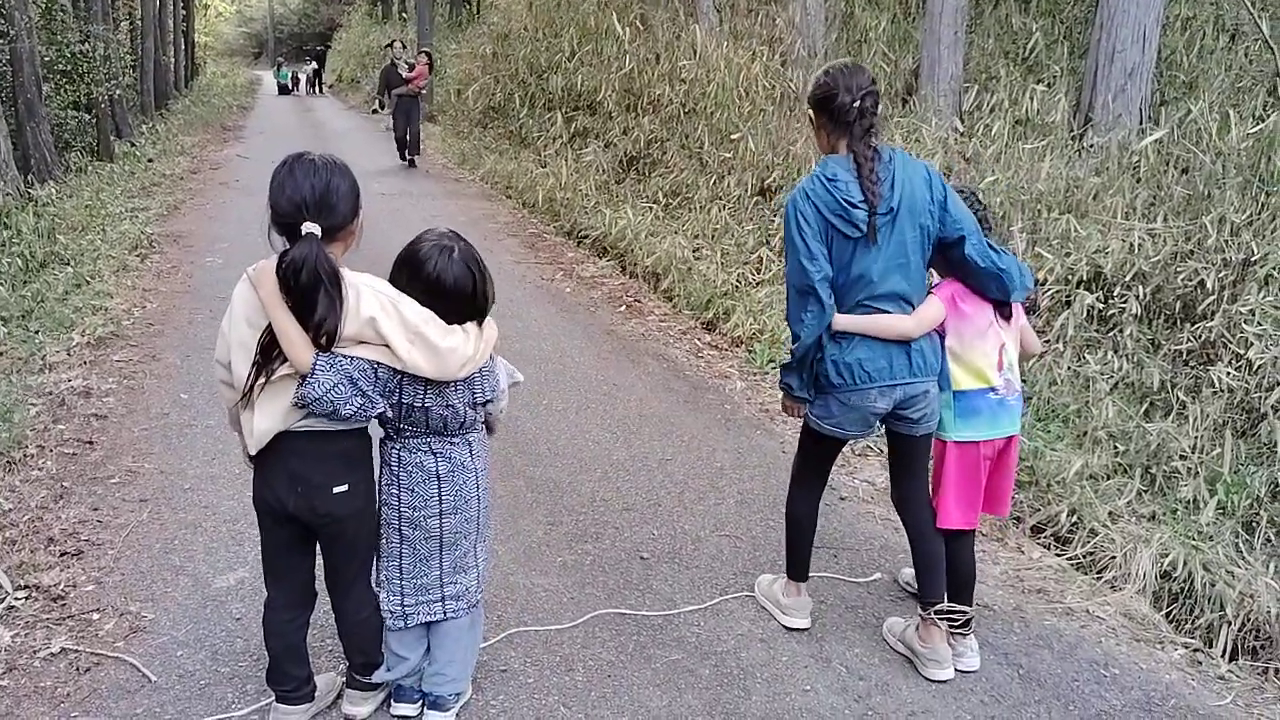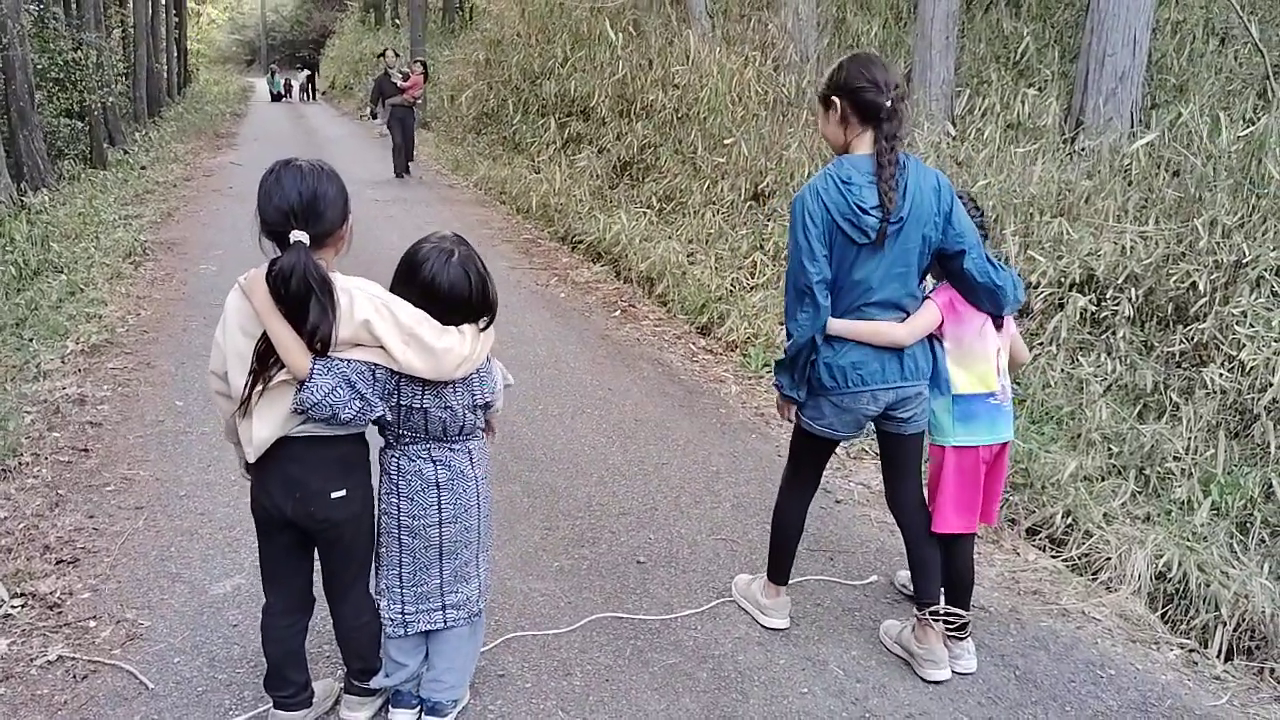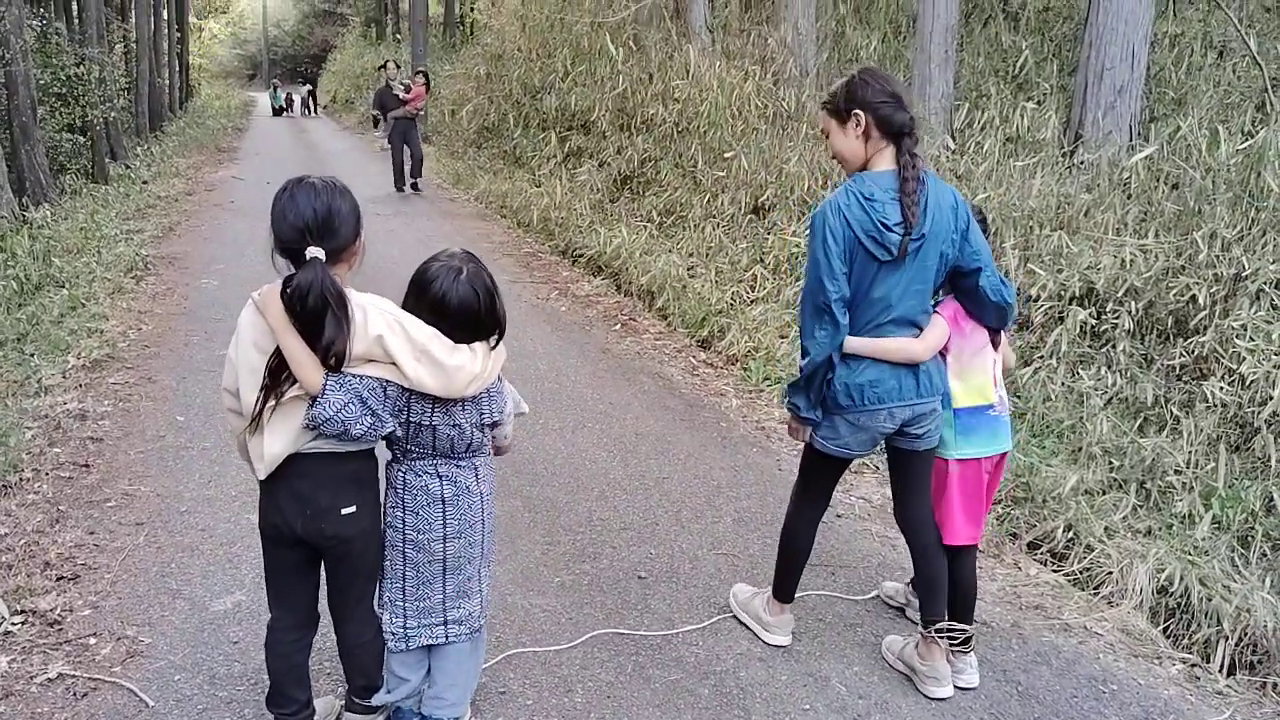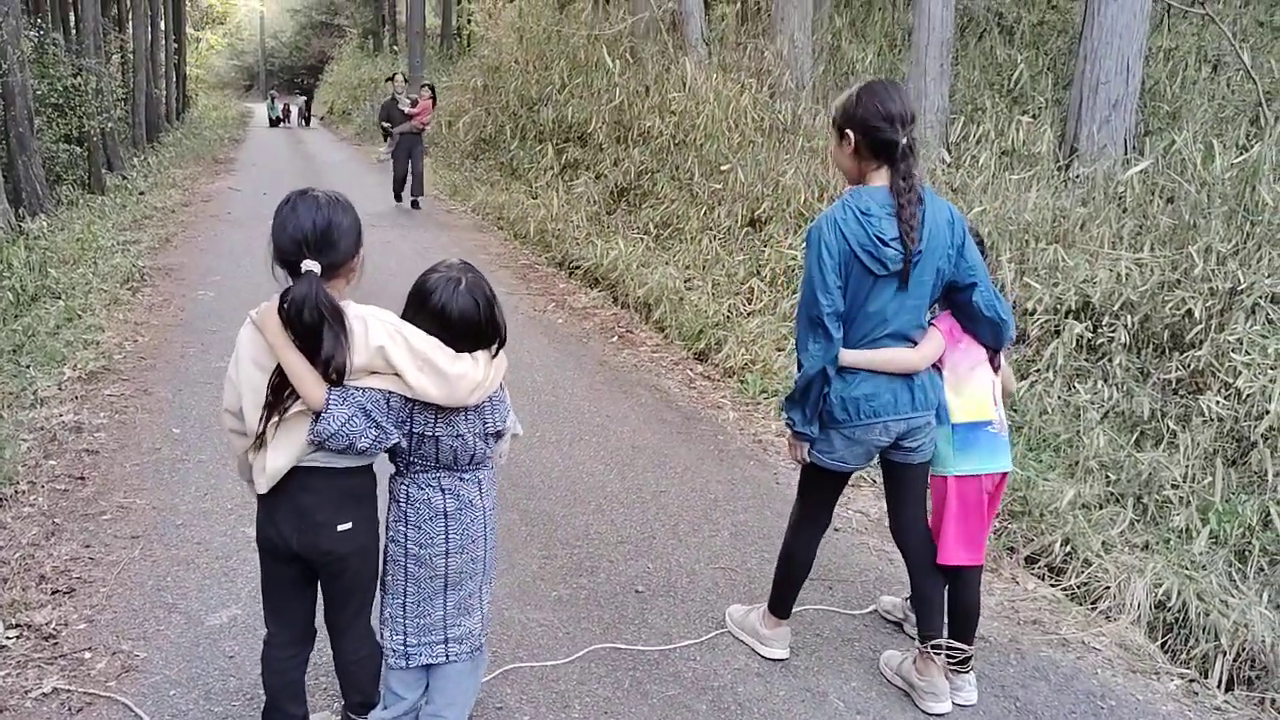
dt=0.4s
person 1, frame 1
left shoulder: (809, 197)
right shoulder: (923, 179)
left elbow: (811, 302)
right elbow: (978, 258)
left wrist: (796, 380)
right wrist: (1021, 285)
left hip: (848, 373)
right hip: (918, 368)
left knee: (808, 478)
right knee: (914, 494)
left ankle: (794, 593)
right ankle: (932, 633)
person 1, frame 2
left shoulder: (818, 195)
right shoulder: (930, 186)
left elbow: (807, 302)
right elbow: (975, 271)
left wrist: (790, 381)
right wrist: (1012, 297)
left hip: (840, 376)
right hip: (909, 372)
left knee: (799, 482)
right knee: (907, 494)
left ankle: (772, 593)
right ankle: (929, 634)
person 1, frame 3
left shoulder: (838, 211)
right shoulder: (946, 202)
left elbow: (824, 320)
right elbow: (989, 292)
left wrist: (804, 401)
right wrist: (1001, 320)
left hip: (855, 392)
right hip: (921, 388)
left knee: (809, 500)
right knee: (917, 511)
left ankle: (777, 609)
right ankle: (933, 653)
person 1, frame 4
left shoulder: (835, 225)
right shoulder: (943, 218)
left elbow: (820, 333)
right elbow: (983, 308)
left wrist: (801, 416)
right wrist: (997, 349)
left hip: (850, 406)
right hip: (915, 402)
left knee: (810, 516)
right knee: (913, 524)
left ankle: (773, 624)
right ankle: (930, 667)
person 2, frame 1
left shoulder: (251, 289)
right shoulder: (367, 300)
left elbow: (229, 375)
right elbow: (448, 354)
right wrist: (484, 330)
left hip: (273, 465)
right hip: (339, 465)
left knee: (285, 589)
right knee: (352, 585)
person 2, frame 2
left shoulder: (244, 298)
right shoulder: (360, 304)
left elbow: (224, 385)
right elbow: (447, 354)
right wrist: (480, 332)
left hip: (271, 472)
right hip: (338, 471)
left knee: (283, 597)
right knee: (351, 591)
person 2, frame 3
left shoulder: (257, 314)
right shoulder: (373, 320)
left elbow: (236, 402)
right elbow: (459, 372)
right wrist: (493, 351)
left hip: (280, 488)
right hip: (347, 488)
left knee: (288, 614)
right knee: (354, 609)
person 2, frame 4
left shoulder: (257, 329)
right shoulder: (374, 332)
left elbow: (235, 419)
right elbow: (462, 380)
right wrist: (494, 360)
left hip: (278, 504)
right hip: (345, 502)
left knee: (285, 630)
right knee: (351, 625)
person 3, frame 1
left shoulder: (949, 292)
left elbow: (911, 325)
right elbow: (1032, 347)
left wrist: (839, 322)
left hip: (967, 424)
right hip: (1003, 414)
left knee: (956, 522)
right knee: (965, 513)
left ankle: (959, 636)
right ankle: (941, 571)
person 3, frame 2
left shoulder: (945, 298)
left elbow: (903, 334)
right elbow: (1021, 357)
left wrist: (831, 325)
left hip: (961, 430)
right hip: (996, 424)
left knee: (955, 528)
right knee: (954, 521)
left ankle: (957, 640)
right ankle: (933, 583)
person 3, frame 3
left shoulder: (951, 310)
left elbow: (919, 350)
right elbow: (1007, 360)
left wrist: (845, 342)
left hip: (963, 440)
right hip: (992, 433)
left knee: (959, 540)
right knee: (943, 523)
left ankle: (960, 655)
right ankle: (922, 594)
person 3, frame 4
left shoulder: (947, 324)
left elbow: (915, 360)
right elbow: (1008, 385)
left wrist: (842, 355)
left hip: (964, 457)
right hip: (992, 451)
left knee: (962, 559)
right knee: (948, 542)
left ankle: (959, 671)
right ankle: (920, 609)
person 4, frame 1
left shoulder: (386, 361)
right shoulder: (480, 359)
left elbow: (310, 365)
left wrist: (270, 295)
left hip: (405, 485)
right hip: (464, 483)
left knee: (404, 580)
right knee: (458, 582)
person 4, frame 2
left shoulder: (384, 367)
right shoulder: (478, 364)
left elbow: (308, 371)
left wrist: (263, 302)
left hip: (404, 493)
right hip: (463, 491)
left knee: (402, 585)
right knee: (458, 588)
person 4, frame 3
left shoulder: (395, 383)
right shoulder: (489, 384)
left elbow: (320, 386)
left wrist: (277, 317)
left hip: (411, 508)
right hip: (468, 509)
left knee: (407, 603)
right knee: (461, 604)
person 4, frame 4
left shoulder: (398, 395)
right shoulder: (493, 395)
left elbow: (323, 400)
right elbow: (497, 450)
left wrist: (275, 334)
left hip: (414, 521)
right hip: (471, 525)
left knee: (407, 619)
right knee: (462, 619)
